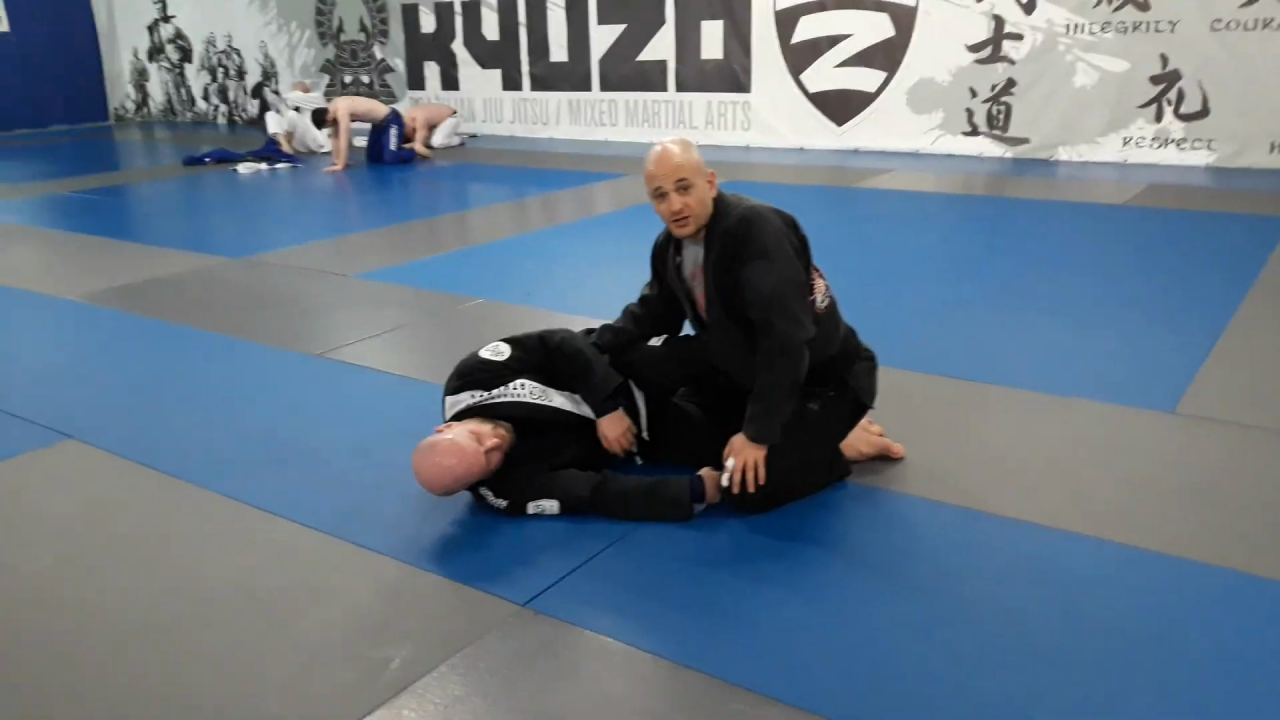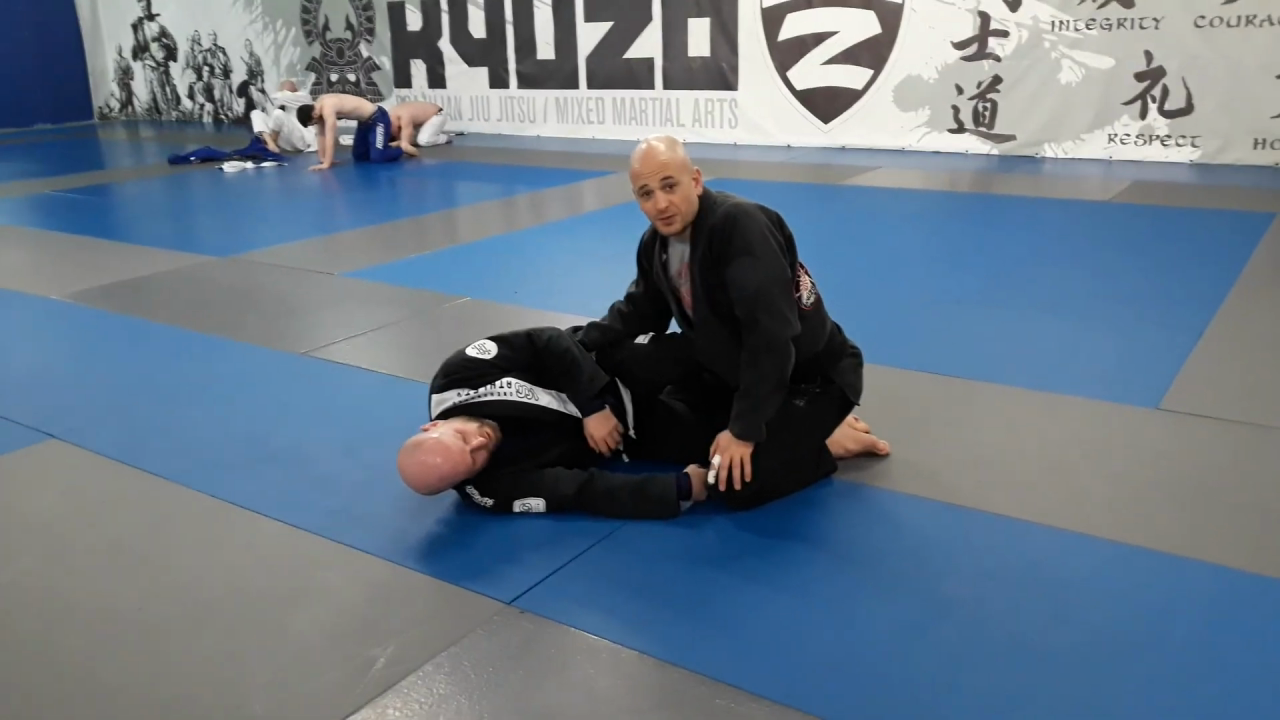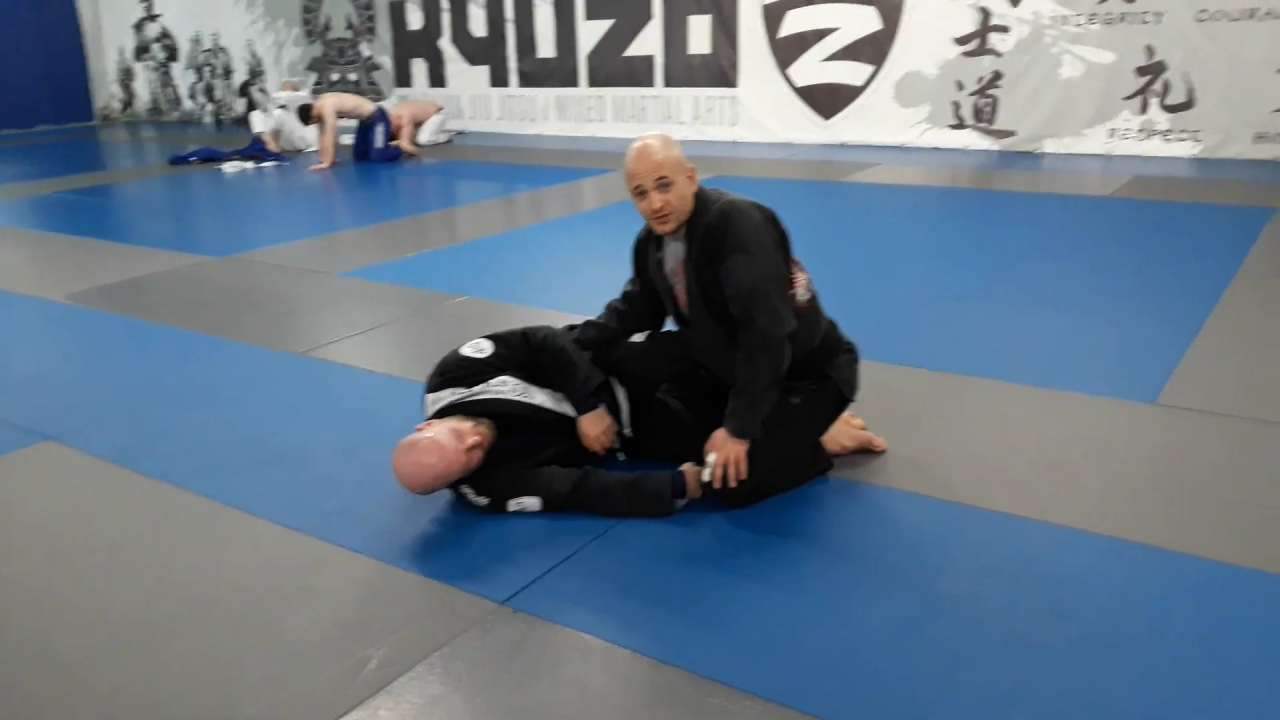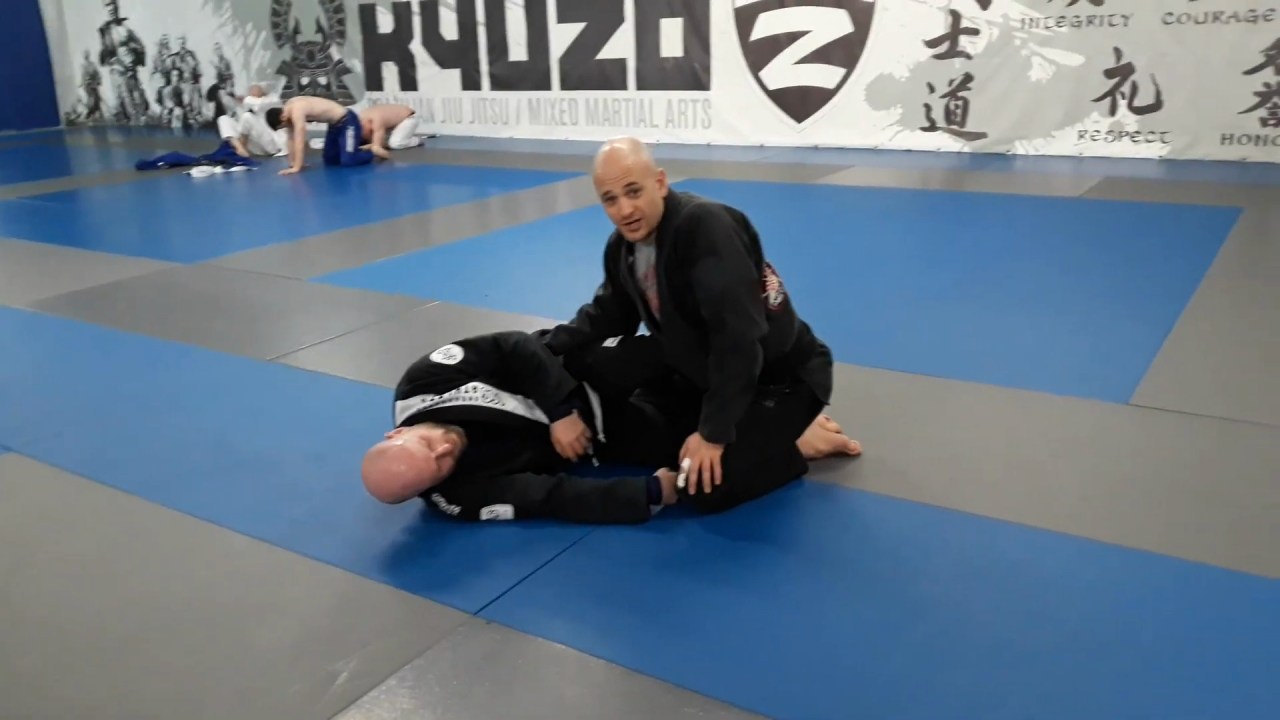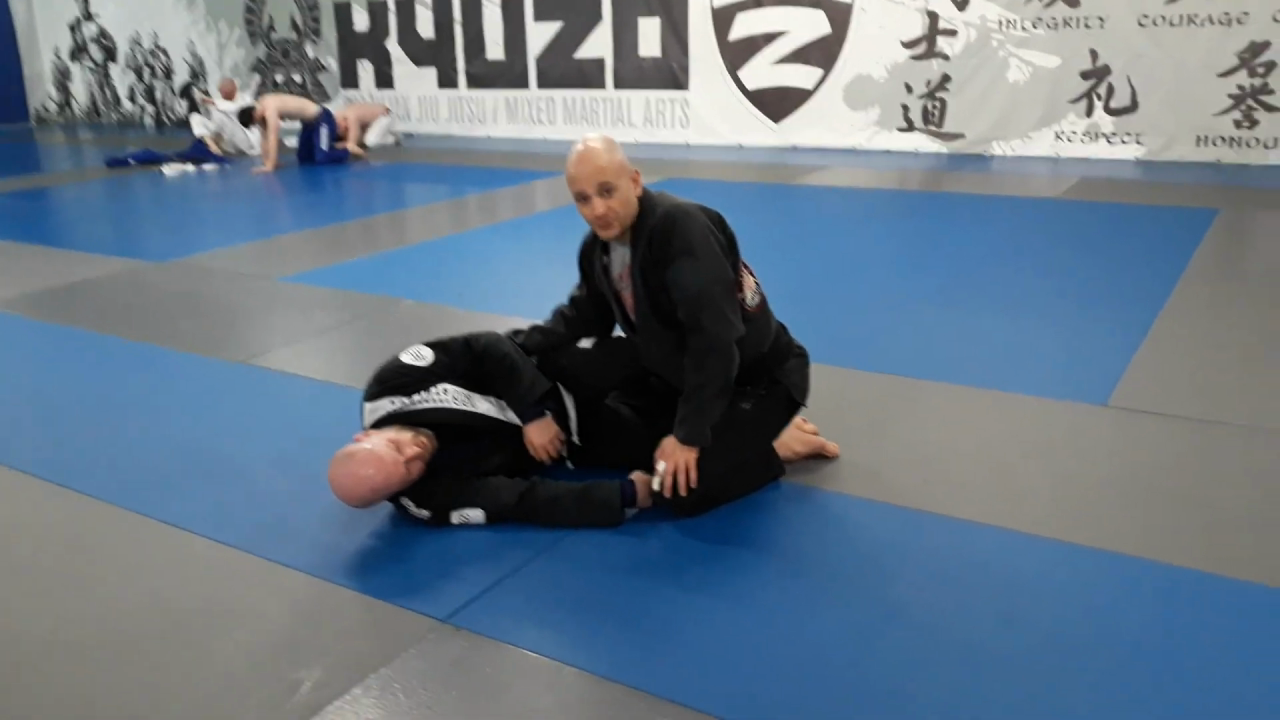
dt=0.2s
person 1, frame 1
left shoulder: (471, 377)
right shoulder: (509, 492)
left elbow: (560, 345)
right elbow: (602, 494)
left wrist: (608, 405)
right wrist: (698, 490)
person 1, frame 2
left shoulder: (459, 373)
right shoulder: (498, 490)
left elbow: (548, 342)
right elbow: (589, 493)
left wrist: (594, 405)
right wrist: (685, 487)
person 1, frame 3
left shoulder: (452, 374)
right shoulder: (489, 488)
left elbow: (544, 342)
right elbow: (581, 490)
left wrist: (588, 404)
right wrist: (680, 485)
person 1, frame 4
left shoulder: (422, 381)
right shoulder: (465, 498)
left elbow: (514, 347)
right elbow: (560, 498)
left wrist: (560, 409)
right wrist: (659, 491)
left hip: (582, 375)
right hip: (600, 433)
person 1, frame 5
left shoulder: (392, 383)
right shoulder: (433, 505)
left elbow: (486, 351)
right elbow: (532, 503)
left wrist: (534, 409)
right wrist: (634, 493)
left hip: (559, 379)
right ankle: (773, 441)
person 2, frame 1
left shoulder: (755, 230)
right shoulder: (670, 244)
left elbow: (785, 341)
right elbow: (652, 313)
left wrist: (758, 433)
right wrist: (592, 346)
left hip: (822, 377)
right hip: (742, 365)
left knee: (752, 490)
left ankle: (843, 442)
person 2, frame 2
left shoulder: (741, 227)
right shoulder: (656, 242)
left elbow: (771, 337)
right elbow: (639, 311)
left wrist: (744, 430)
right wrist: (577, 343)
left hip: (809, 373)
right hip: (730, 361)
left knee: (738, 486)
left ankle: (828, 439)
person 2, frame 3
left shoulder: (736, 225)
right shoulder: (652, 239)
left elbow: (765, 334)
right elbow: (636, 310)
left wrist: (739, 427)
right wrist: (573, 342)
left hip: (805, 370)
right hip: (726, 360)
left knee: (735, 483)
left ankle: (825, 435)
person 2, frame 4
left shoulder: (706, 228)
right shoulder: (623, 245)
left elbow: (738, 338)
right elbow: (608, 315)
left wrist: (713, 432)
right wrist: (544, 346)
left hip: (779, 373)
right hip: (700, 364)
left knee: (710, 488)
left ankle: (803, 439)
person 2, frame 5
left shoulder: (682, 228)
right shoulder: (599, 244)
left elbow: (714, 340)
right elbow: (583, 316)
left wrist: (688, 434)
right wrist: (516, 346)
left hip: (755, 374)
right hip: (676, 366)
left knee: (685, 492)
right knee: (563, 366)
left ankle: (777, 441)
